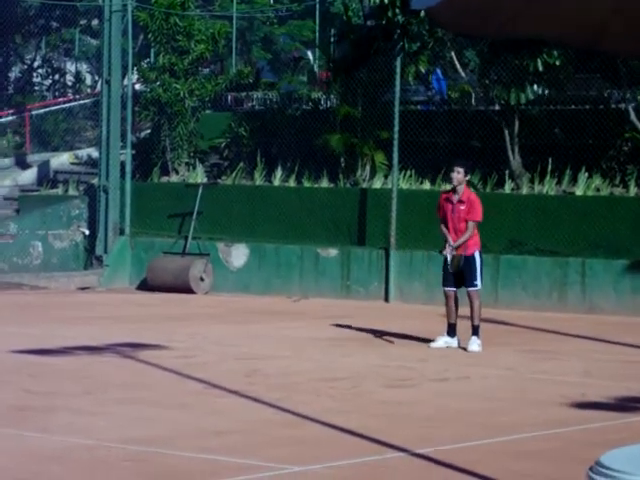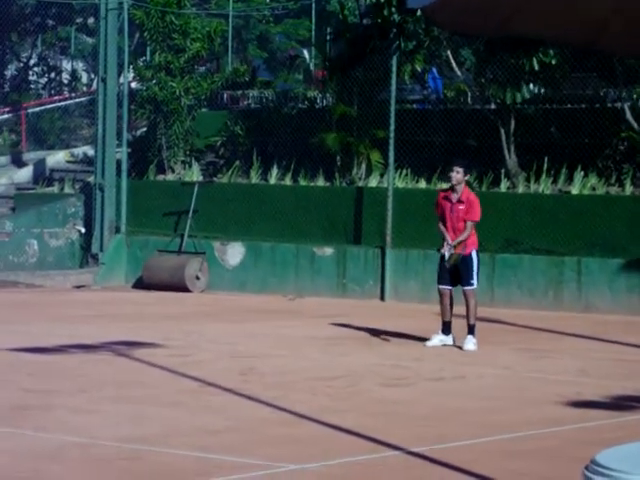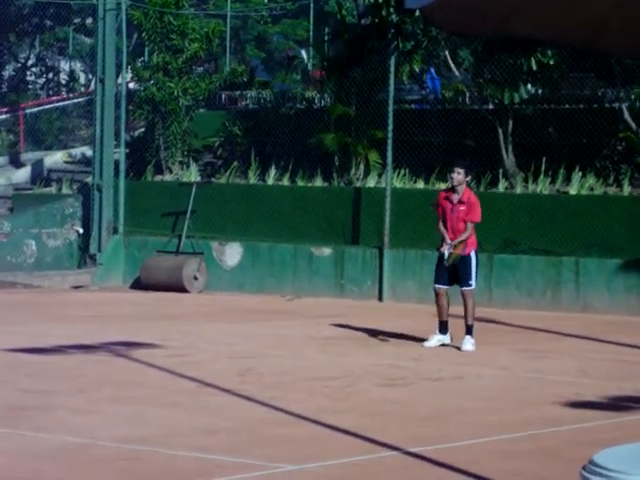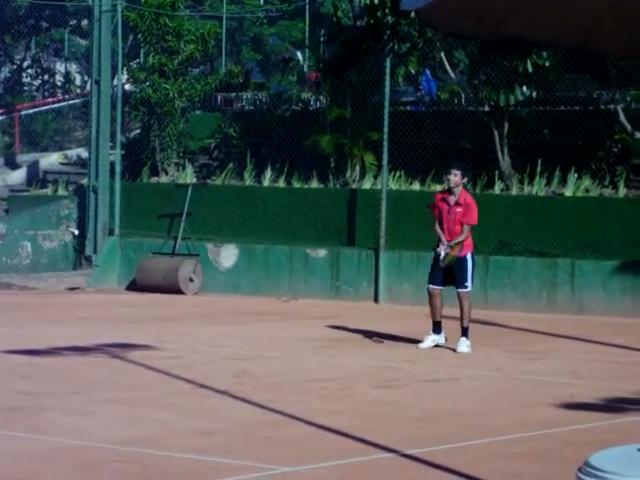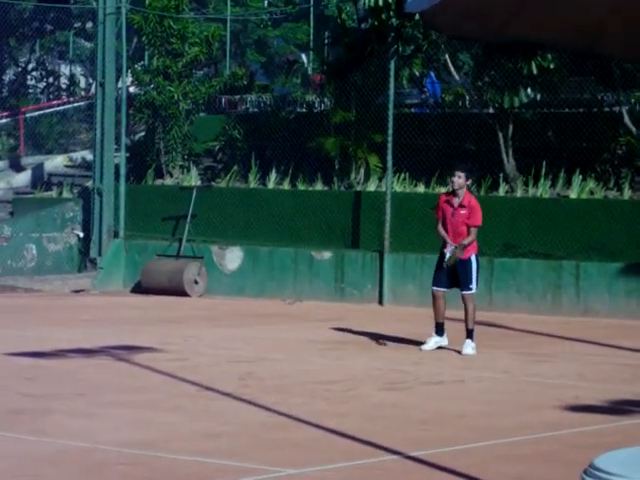
dt=0.1s
person 1, frame 1
left shoulder: (473, 200)
right shoulder: (444, 197)
left elbow: (470, 231)
left wrist: (454, 246)
right wrist: (448, 239)
left hip: (469, 251)
right hip: (451, 251)
left knee: (473, 293)
right knee: (449, 293)
left ankle: (475, 337)
right ankle: (451, 336)
person 1, frame 2
left shoulder: (472, 200)
right shoulder: (442, 196)
left elbow: (468, 230)
left wrist: (453, 245)
right wrist: (447, 239)
left hip: (467, 250)
right hip: (448, 249)
left knee: (469, 292)
right knee: (444, 291)
left ankle: (471, 336)
right ankle: (446, 333)
person 1, frame 3
left shoulder: (472, 201)
right shoulder: (442, 196)
left elbow: (469, 231)
right elbow: (441, 222)
left wrist: (453, 244)
right wrist: (446, 239)
left hip: (466, 251)
right hip: (447, 249)
left knee: (467, 292)
right knee: (439, 290)
left ankle: (469, 336)
right ankle: (443, 333)
person 1, frame 4
left shoulder: (469, 203)
right shoulder: (439, 197)
left elbow: (465, 233)
right elbow: (436, 224)
left wrist: (450, 245)
right wrist: (443, 241)
left hip: (462, 253)
right hip: (443, 250)
left knee: (463, 294)
right knee: (433, 290)
left ankle: (465, 338)
right ankle: (437, 333)
person 1, frame 5
left shoulder: (473, 205)
right shoulder: (443, 199)
left elbow: (472, 235)
right elbow: (439, 225)
left wrist: (457, 247)
right wrist: (448, 242)
left hip: (466, 255)
right hip: (447, 252)
left knee: (467, 296)
right knee: (437, 292)
left ankle: (469, 340)
right ankle: (439, 335)
